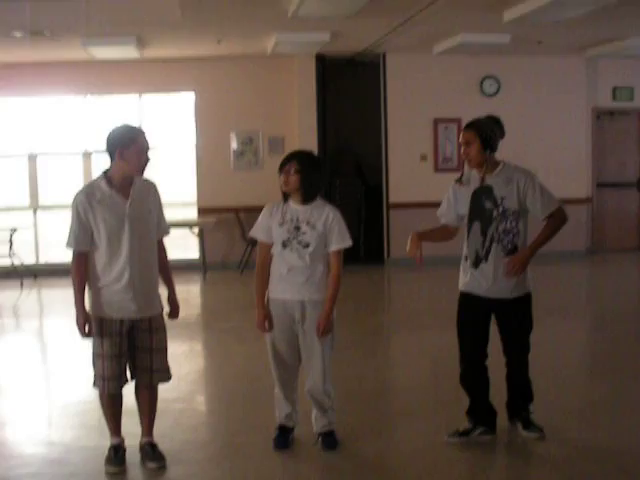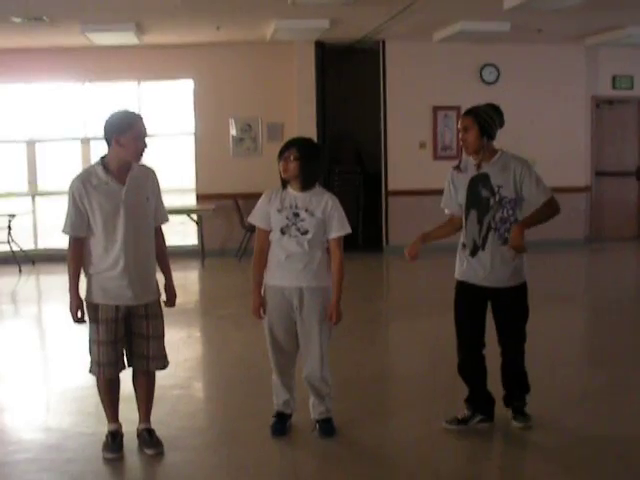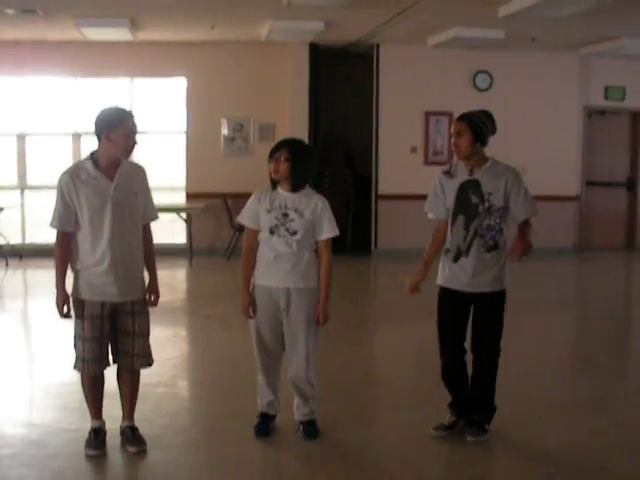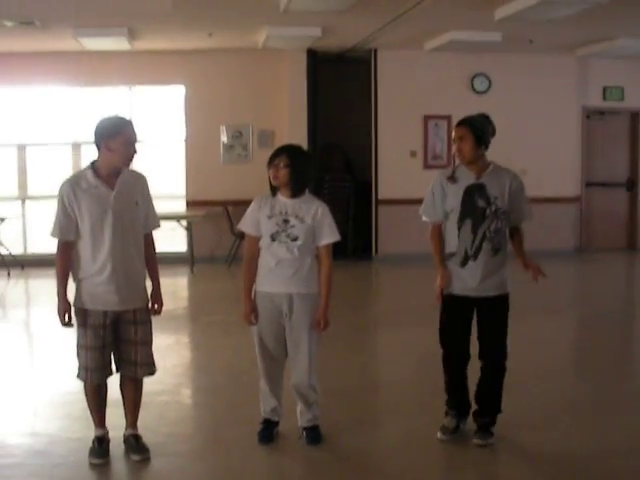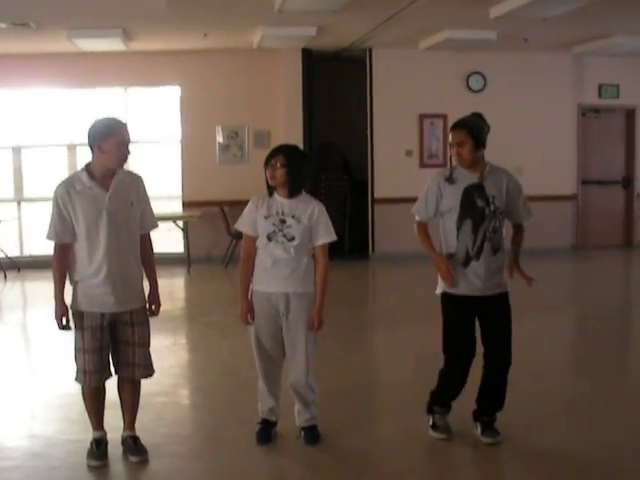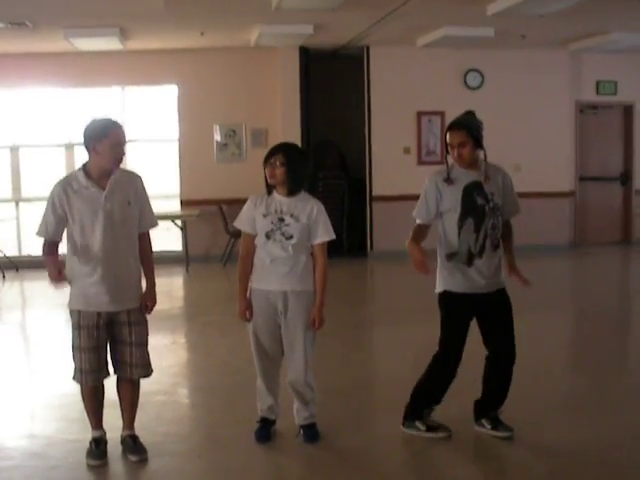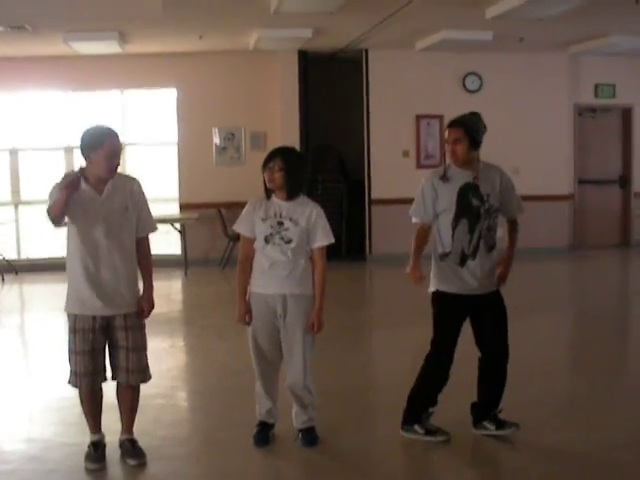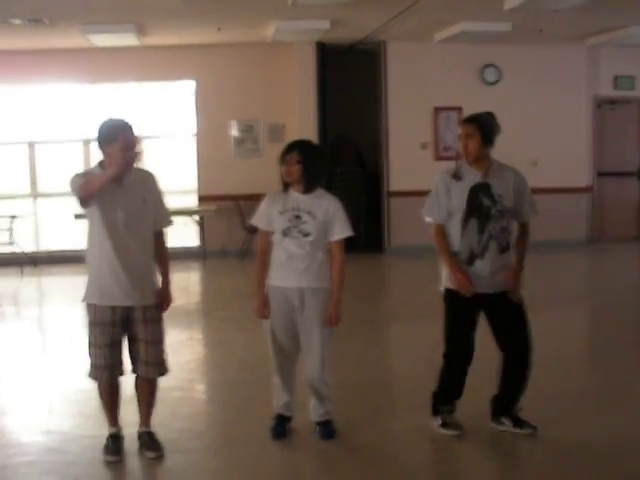
dt=0.3s
person 1, frame 1
left shoulder: (149, 192)
right shoulder: (87, 198)
right elbow: (80, 257)
left wrist: (171, 290)
right wrist: (81, 308)
left hip: (148, 304)
right hip: (109, 308)
left knee: (148, 376)
right knee: (109, 380)
left ankle: (147, 440)
right ankle: (116, 442)
person 1, frame 2
left shoulder: (147, 178)
right shoulder: (84, 184)
right elbow: (76, 242)
left wrist: (168, 279)
right wrist: (73, 292)
left hip: (145, 291)
right hip: (103, 294)
left knee: (146, 363)
right knee: (106, 366)
left ankle: (145, 426)
right ankle: (113, 429)
person 1, frame 3
left shoulder: (137, 175)
right shoulder: (73, 179)
left elbow: (144, 230)
right elbow: (64, 237)
left wrist: (152, 277)
right wrist: (61, 287)
left hip: (131, 287)
right hip: (91, 289)
left knee: (131, 360)
right knee: (90, 362)
left ankle: (128, 424)
right ankle: (96, 426)
person 1, frame 4
left shoulder: (138, 183)
right shoulder: (73, 188)
left elbow: (146, 239)
right elbow: (65, 246)
left wrist: (155, 286)
right wrist: (62, 295)
left hip: (133, 296)
right hip: (93, 298)
left knee: (134, 369)
right knee: (93, 371)
left ankle: (132, 432)
right ankle: (100, 435)
person 1, frame 5
left shoulder: (134, 184)
right shoulder: (68, 191)
left elbow: (144, 240)
right elbow: (61, 249)
left wrist: (154, 287)
right wrist: (59, 299)
left hip: (131, 298)
right hip: (89, 301)
left knee: (132, 370)
right knee: (91, 374)
left ankle: (130, 434)
right ankle: (98, 436)
person 1, frame 6
left shoulder: (132, 183)
right shoulder: (65, 190)
left elbow: (143, 238)
right elbow: (50, 240)
left wrist: (151, 285)
right wrist: (52, 264)
left hip: (128, 297)
right hip: (86, 300)
left knee: (131, 370)
right knee: (89, 373)
left ankle: (129, 433)
right ankle: (98, 436)
person 1, frame 7
left shoulder: (131, 188)
right shoulder: (67, 191)
left elbow: (141, 241)
right elbow: (54, 216)
left wrist: (148, 289)
right wrist: (68, 191)
left hip: (126, 299)
right hip: (84, 302)
left knee: (130, 373)
right knee: (87, 376)
left ankle: (127, 437)
right ankle: (96, 439)
person 1, frame 8
left shoulder: (146, 181)
right shoulder: (87, 180)
left elbow: (157, 235)
right elbow: (84, 194)
left wrist: (165, 283)
right wrist: (114, 169)
left hip: (144, 291)
right hip: (104, 294)
left knee: (149, 366)
right knee: (105, 369)
left ankle: (145, 429)
right ankle: (114, 432)
person 2, frame 1
left shoulder: (520, 179)
right shoulder: (461, 185)
left elbow: (558, 216)
right elbow: (449, 229)
left wrist: (528, 251)
right wrist: (420, 235)
left hip: (512, 288)
right hip: (473, 288)
left knee: (517, 355)
right knee: (471, 359)
left ankle: (520, 412)
right ankle: (481, 419)
person 2, frame 2
left shoulder: (516, 167)
right shoulder: (459, 173)
left elbow: (551, 206)
right elbow: (456, 222)
left wrist: (521, 225)
right wrist: (422, 238)
left hip: (508, 276)
right hip: (469, 276)
left knee: (512, 345)
right knee: (468, 347)
left ankle: (516, 402)
right ankle: (479, 407)
person 2, frame 3
left shoulder: (506, 177)
right shoulder: (446, 177)
left elbow: (524, 221)
right elbow: (441, 228)
left wrist: (522, 237)
right wrist: (423, 268)
left hip: (490, 283)
right hip: (451, 281)
left knee: (485, 353)
right knee: (449, 351)
left ankle: (480, 416)
right ankle: (460, 411)
person 2, frame 4
left shoulder: (508, 181)
right shoulder: (446, 181)
left elbow: (514, 227)
right elbow: (436, 229)
left wrist: (523, 258)
right wrist: (441, 270)
left hip: (494, 286)
right hip: (456, 285)
left knee: (493, 356)
right knee: (453, 354)
left ankle: (485, 418)
right ankle: (456, 411)
person 2, frame 5
left shoulder: (505, 181)
right shoulder: (442, 182)
left elbow: (518, 224)
right elbow: (421, 223)
left wrist: (514, 259)
right wrist: (435, 256)
left hip: (494, 287)
right hip: (457, 286)
left knee: (500, 355)
right knee: (459, 355)
left ankle: (485, 416)
right ankle: (438, 407)
person 2, frame 6
left shoulder: (499, 177)
right shoulder: (440, 181)
left elbow: (505, 223)
right elbow: (422, 224)
left wrist: (510, 259)
right wrist: (414, 246)
left hip: (493, 284)
right hip: (456, 285)
left knee: (503, 351)
right knee: (449, 353)
left ankle: (487, 413)
right ankle: (416, 413)
person 2, frame 7
left shoulder: (497, 178)
right shoulder: (436, 181)
left elbow: (512, 219)
right elbow: (423, 227)
left wrist: (509, 256)
right wrist: (415, 260)
left hip: (487, 285)
right hip: (448, 286)
left knee: (496, 353)
right knee: (441, 353)
left ankle: (485, 415)
right ankle: (414, 417)
person 2, frame 8
left shoulder: (512, 178)
right shoulder: (449, 180)
left elbow: (523, 226)
right elbow: (439, 230)
left wrist: (517, 267)
right wrist: (453, 269)
left hip: (502, 283)
right hip: (462, 284)
left knee: (518, 349)
right knee: (458, 352)
left ankle: (504, 411)
right ankle: (442, 409)
person 3, frame 1
left shoulder: (328, 215)
right shoulder: (272, 214)
left elbow: (335, 267)
right elbow: (263, 263)
left wrist: (328, 310)
right wrist: (260, 305)
left hip: (314, 303)
right hip: (280, 302)
left knee: (319, 371)
right knee: (283, 368)
left ankle: (325, 424)
right ankle: (285, 422)
person 3, frame 2
left shoulder: (327, 202)
right shoulder: (270, 200)
left elbow: (336, 254)
right elbow: (261, 249)
left wrist: (335, 299)
right wrist: (256, 292)
left hip: (314, 289)
right hip: (277, 288)
left knee: (316, 358)
right knee: (281, 355)
left ankle: (322, 412)
right ankle: (283, 410)
person 3, frame 3
left shoulder: (316, 204)
right shoulder: (260, 200)
left elbow: (325, 256)
right elbow: (249, 248)
left wrist: (323, 301)
right wrist: (245, 291)
left hip: (301, 290)
right hip: (265, 288)
left knee: (301, 359)
right knee: (266, 355)
left ankle: (306, 414)
right ankle: (267, 410)
person 3, frame 4
left shoulder: (316, 209)
right shoulder: (260, 207)
left elbow: (325, 260)
right elbow: (251, 256)
left wrist: (324, 306)
right wrist: (247, 298)
left hip: (303, 295)
right hip: (267, 295)
left knee: (304, 364)
right knee: (269, 361)
left ankle: (309, 419)
right ankle: (270, 417)
person 3, frame 5
left shoulder: (313, 209)
right shoulder: (257, 207)
left elbow: (321, 260)
right elbow: (247, 255)
left wrist: (318, 305)
right wrist: (243, 298)
left hip: (299, 295)
right hip: (263, 294)
left knee: (301, 364)
right knee: (266, 361)
left ankle: (307, 419)
right ankle: (268, 417)
person 3, frame 6
left shoulder: (312, 208)
right shoulder: (256, 205)
left elbow: (320, 259)
right elbow: (246, 253)
left wrist: (319, 304)
right wrist: (242, 296)
left hip: (298, 293)
right hip: (262, 292)
left knee: (300, 363)
right knee: (265, 360)
left ankle: (307, 418)
right ankle: (267, 415)
person 3, frame 7
left shoulder: (311, 212)
right shoulder: (255, 209)
left elbow: (319, 262)
right elbow: (245, 257)
left wrist: (318, 307)
right wrist: (241, 299)
left hip: (297, 297)
right hip: (261, 296)
left knee: (298, 367)
right knee: (264, 364)
left ankle: (305, 421)
right ankle: (265, 419)
person 3, frame 8
left shoulder: (328, 204)
right shoulder: (273, 202)
left elbow: (337, 256)
right elbow: (263, 250)
left wrist: (335, 301)
right wrist: (260, 293)
left hip: (315, 290)
right hip: (279, 289)
left knee: (316, 360)
right knee: (282, 356)
left ankle: (323, 414)
right ankle: (283, 412)
